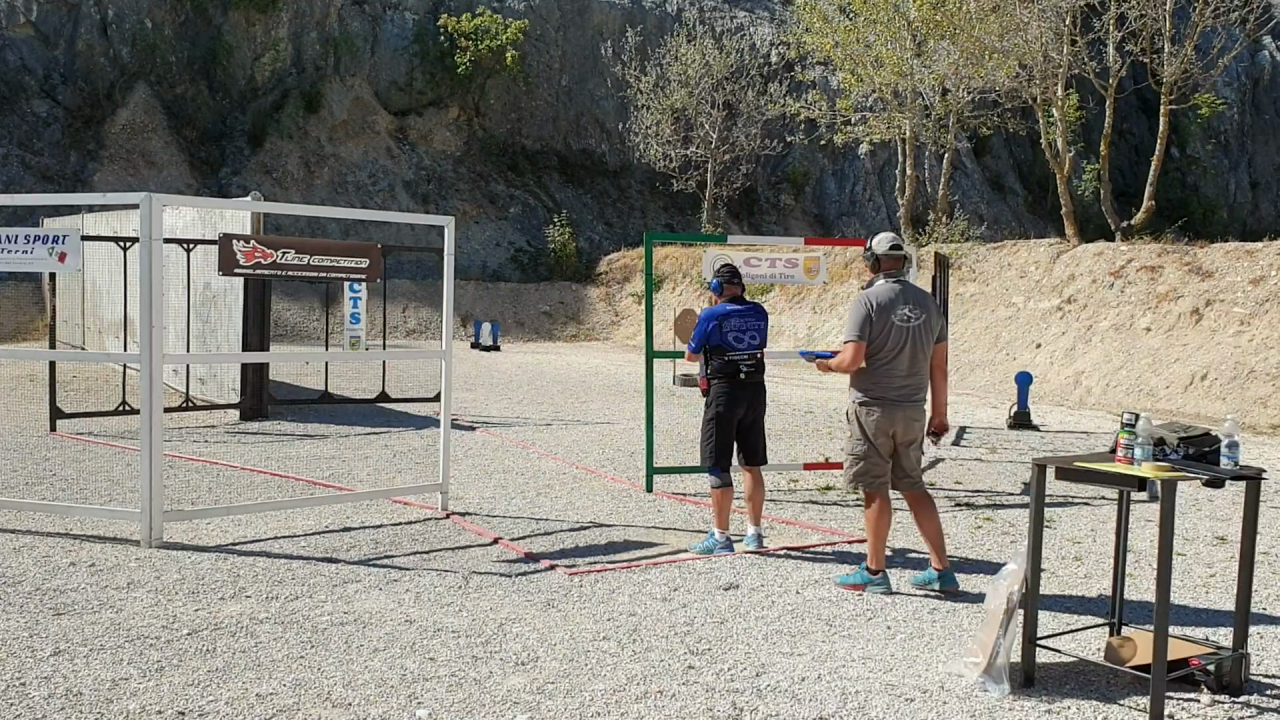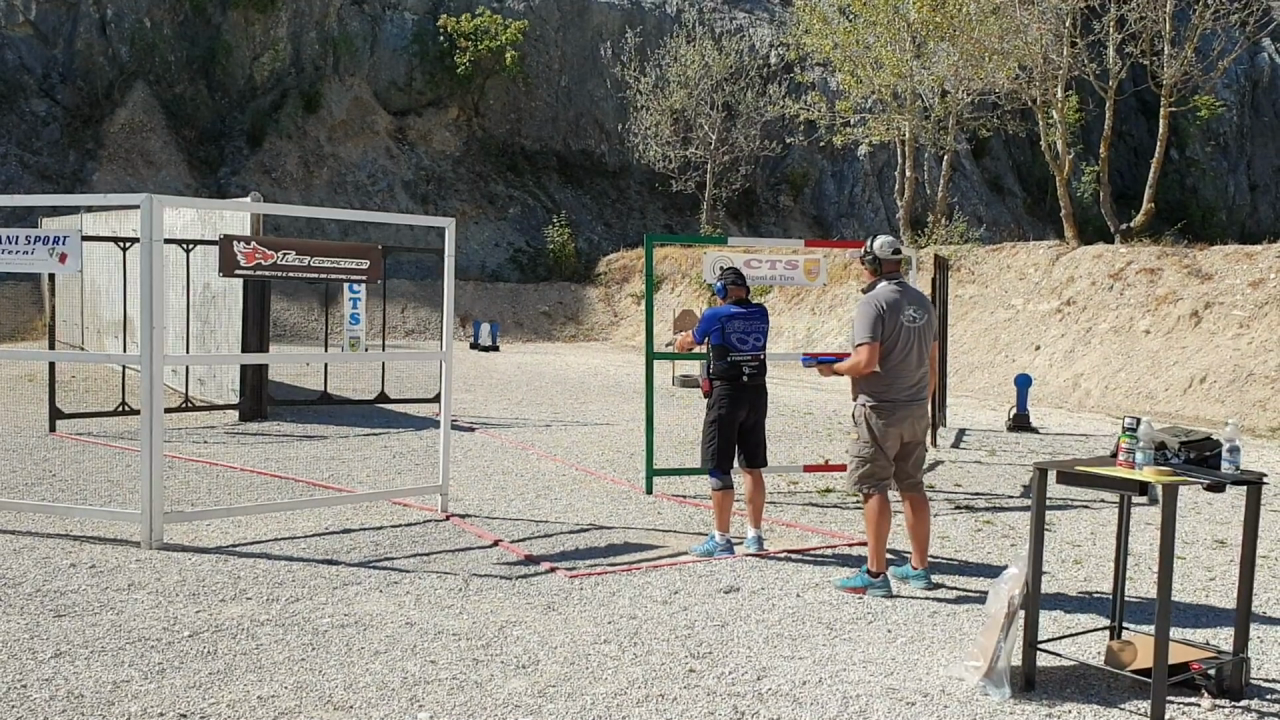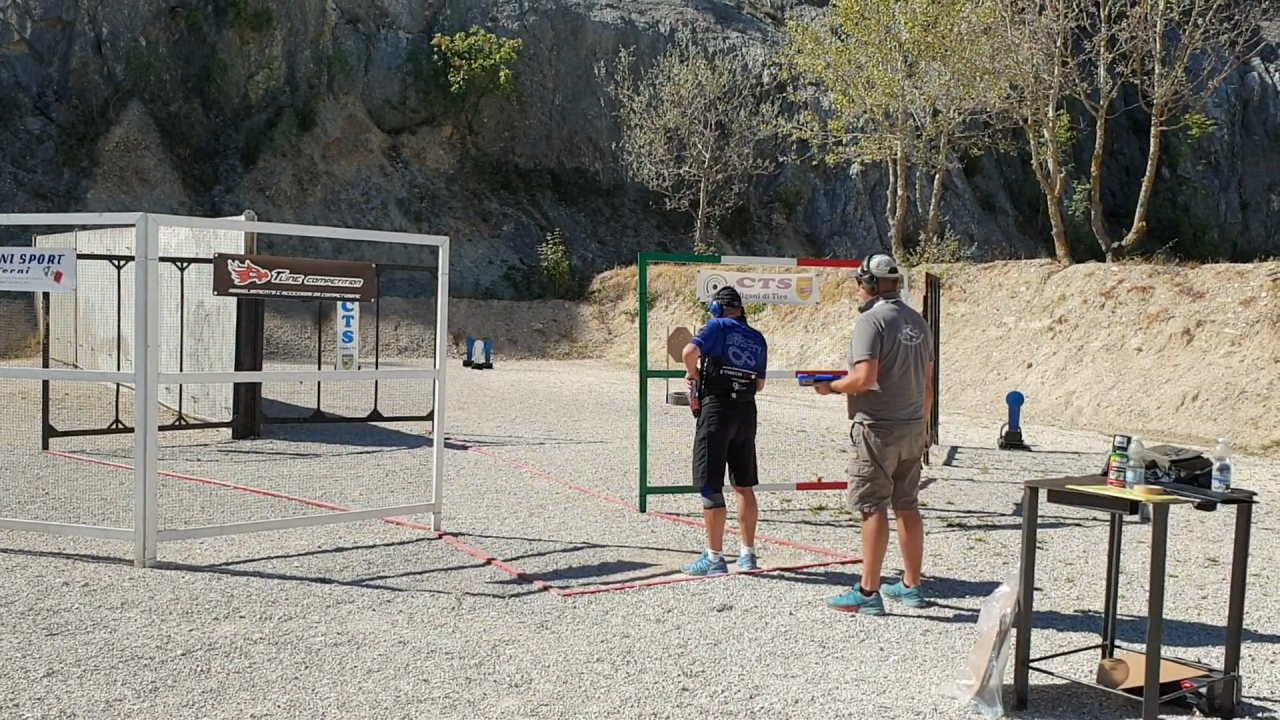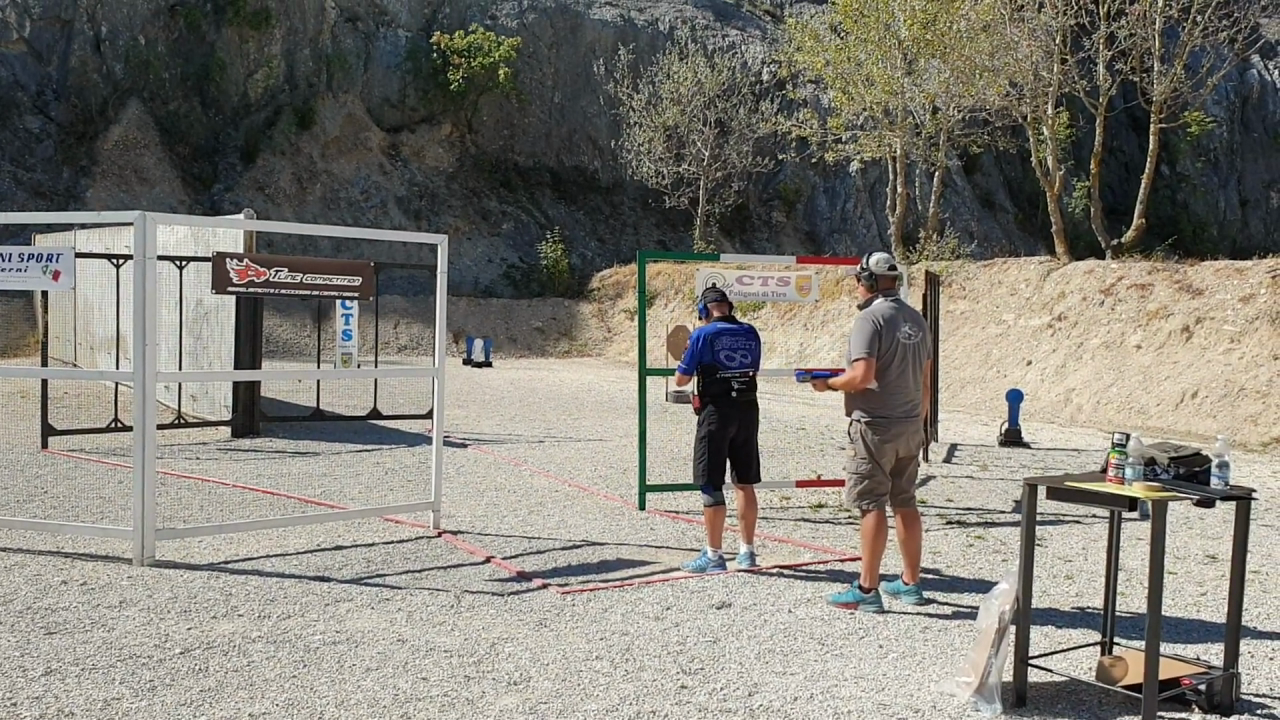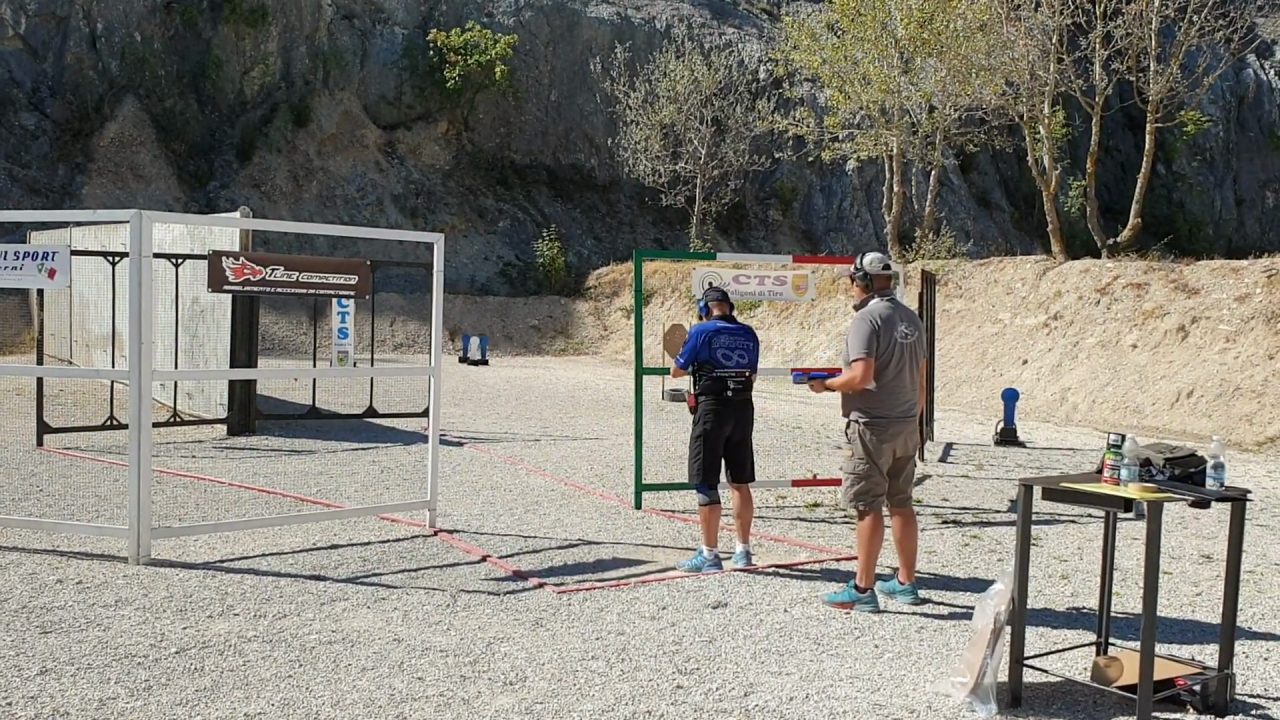
dt=1s
person 1, frame 1
left shoulder: (868, 300)
right shoulder: (927, 302)
left elbow: (852, 360)
right elbow: (938, 365)
left wrist: (828, 364)
right wrist: (940, 412)
left hip: (873, 408)
right hip: (912, 410)
left knee: (875, 489)
right knee: (914, 487)
left ankle: (875, 572)
right ankle: (942, 569)
person 1, frame 2
left shoulder: (873, 302)
right shoulder: (922, 302)
left elbow: (866, 362)
right elbow: (931, 362)
left wrist: (833, 368)
left hip: (880, 410)
right hip: (915, 410)
left knee: (873, 489)
right knee: (913, 487)
left ankle: (875, 574)
right ankle: (919, 568)
person 1, frame 3
left shoulder: (871, 320)
right shoulder: (917, 321)
left elbow: (864, 379)
right elbow: (927, 383)
left wrist: (831, 386)
right wrist: (923, 426)
left hip: (878, 429)
right hip: (912, 429)
left knee: (873, 507)
right knee: (907, 506)
left ankle: (868, 592)
right ankle: (911, 586)
person 1, frame 4
left shoulder: (870, 318)
right shoulder: (916, 319)
left elbow: (862, 376)
right elbow: (924, 380)
left wrist: (829, 383)
left hip: (875, 427)
right hip: (909, 427)
left knee: (872, 505)
right knee: (905, 502)
left ankle: (867, 589)
right ankle: (910, 583)
person 1, frame 5
left shoulder: (867, 318)
right shoulder: (911, 318)
left elbow: (861, 377)
right elbow: (920, 379)
left wrist: (826, 384)
left hip: (872, 427)
right hip: (906, 427)
left knee: (868, 506)
right knee: (901, 503)
left ankle: (862, 589)
right ankle: (906, 583)
person 2, frame 1
left shoulder: (711, 315)
right shoulder: (759, 313)
left elbow: (692, 355)
left wrist: (703, 354)
left hip: (724, 392)
right hip: (755, 391)
left knee: (718, 468)
right knee: (752, 465)
left ankle: (721, 537)
right ankle: (754, 533)
person 2, frame 2
left shoulder: (715, 315)
right shoulder: (761, 314)
left elbow: (692, 340)
left wrist: (681, 341)
left hip: (726, 394)
right hip: (756, 394)
left knee: (719, 469)
right knee: (753, 467)
left ankle: (721, 540)
right ankle: (754, 535)
person 2, frame 3
left shoulder: (718, 326)
right shoulder: (757, 338)
left elbow: (690, 351)
right elbow: (759, 384)
left wrist: (694, 374)
left hip: (716, 411)
right hip: (746, 412)
left knee: (710, 487)
right knee: (744, 485)
left ankle: (714, 558)
right ankle: (747, 554)
person 2, frame 4
left shoulder: (703, 334)
right shoulder: (750, 333)
left elbow: (680, 380)
left wrist: (697, 368)
left hip: (716, 411)
right hip: (748, 410)
left knee: (711, 485)
right knee: (745, 483)
left ankle: (714, 555)
right ankle: (747, 551)
person 2, frame 5
left shoulder: (702, 331)
right shoulder: (749, 334)
left elbow: (676, 371)
left wrist: (695, 367)
left hip: (712, 409)
right hip: (743, 409)
left knee: (706, 484)
right knee: (740, 482)
left ankle: (709, 554)
right ankle: (743, 550)
